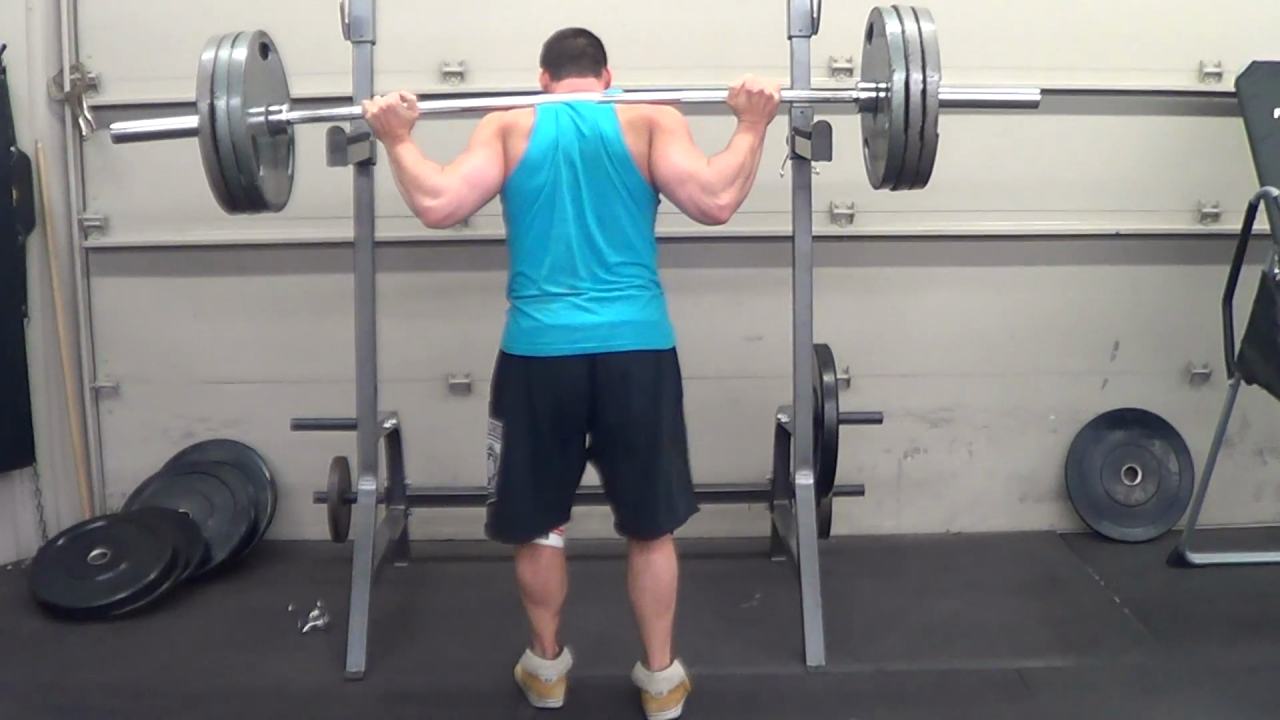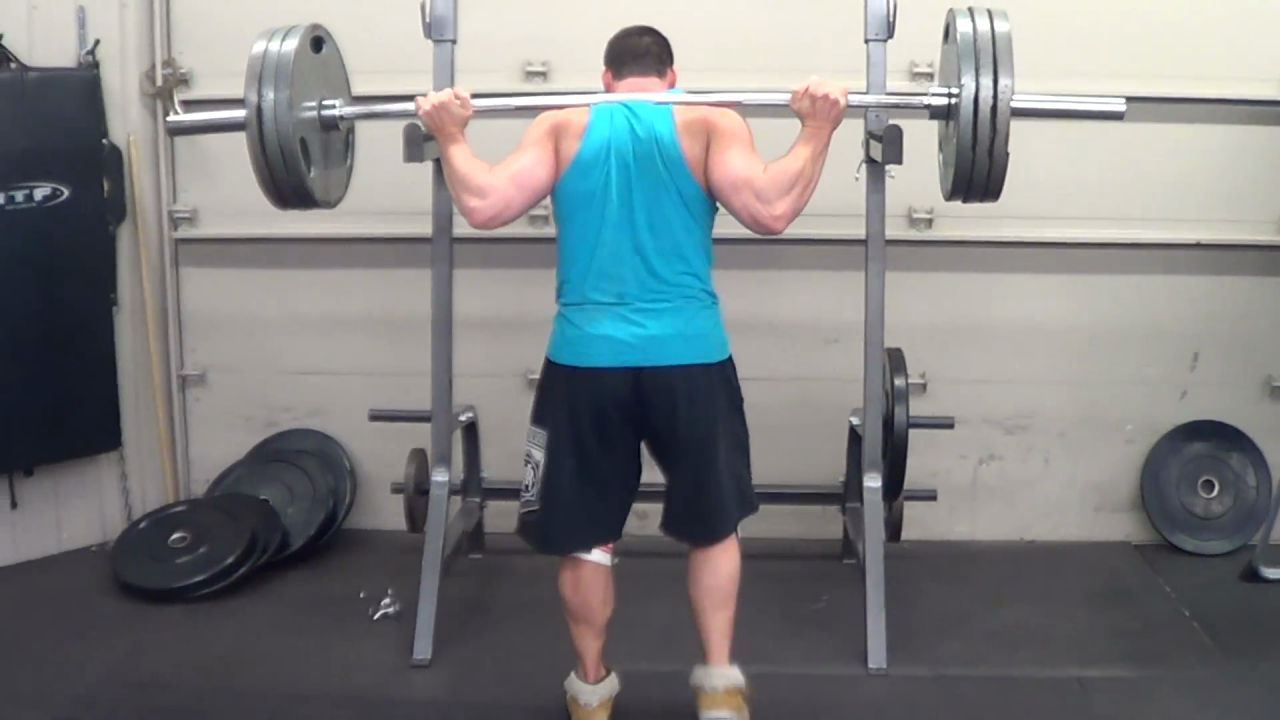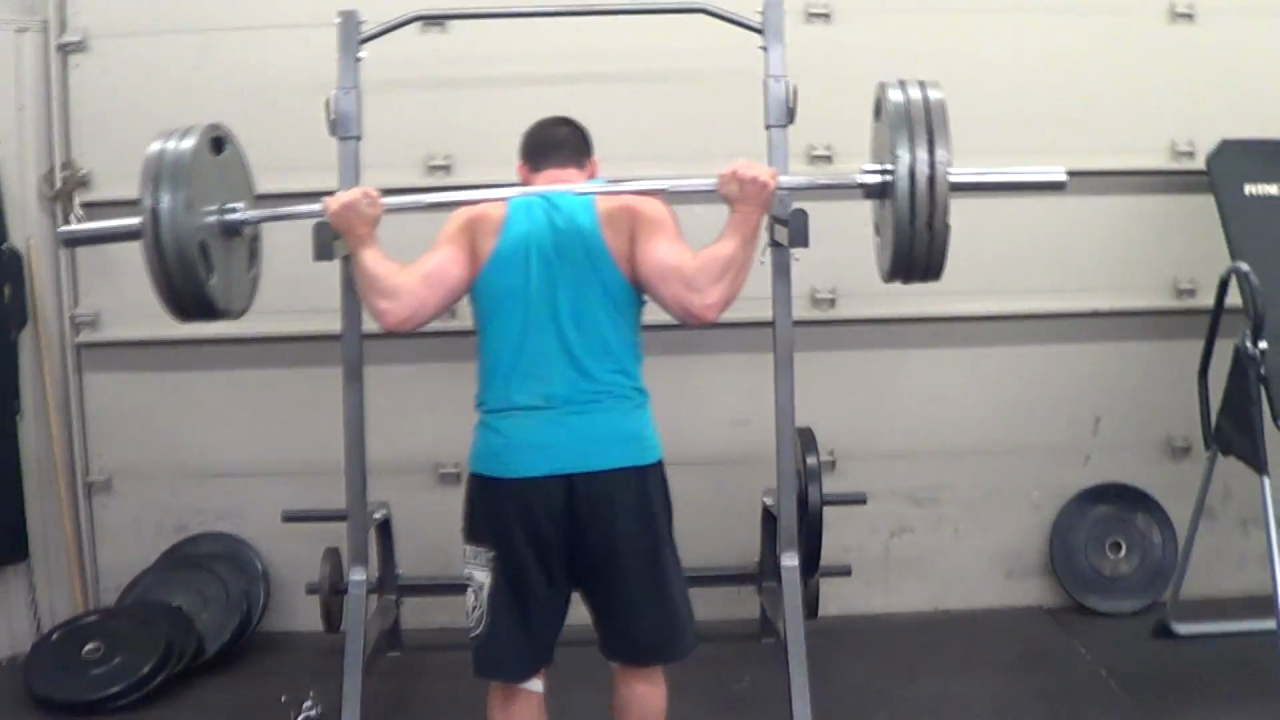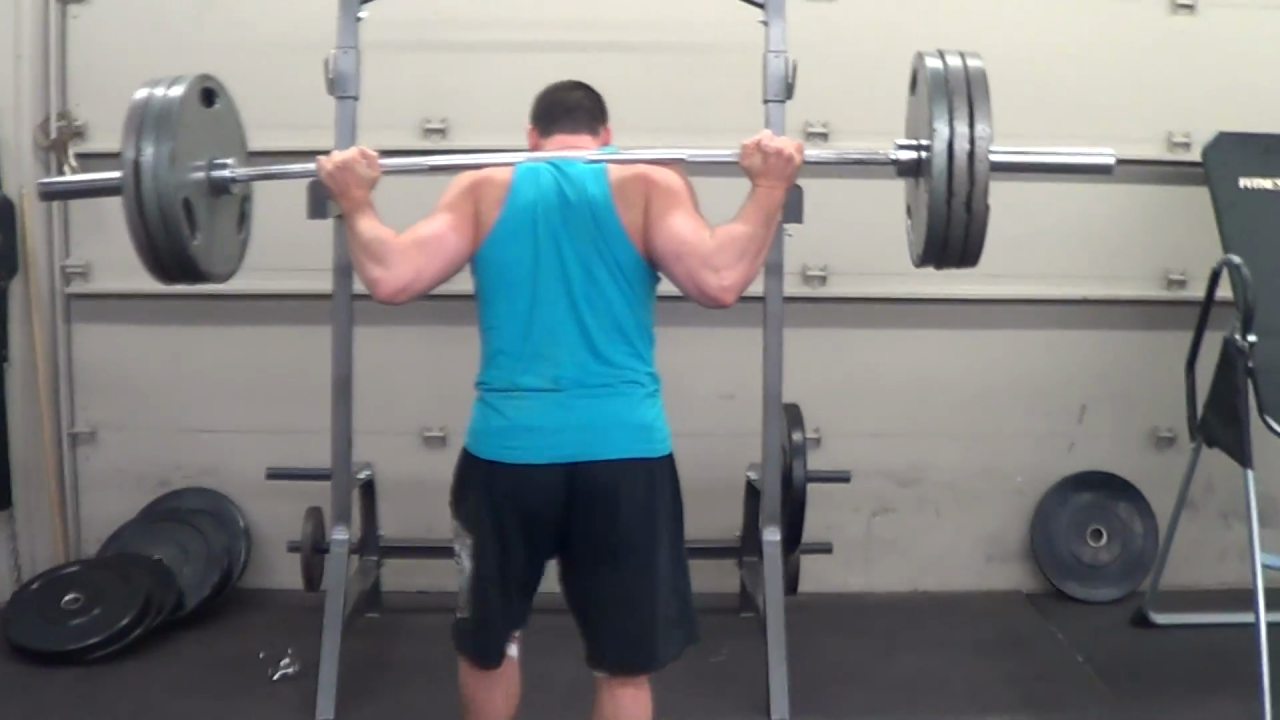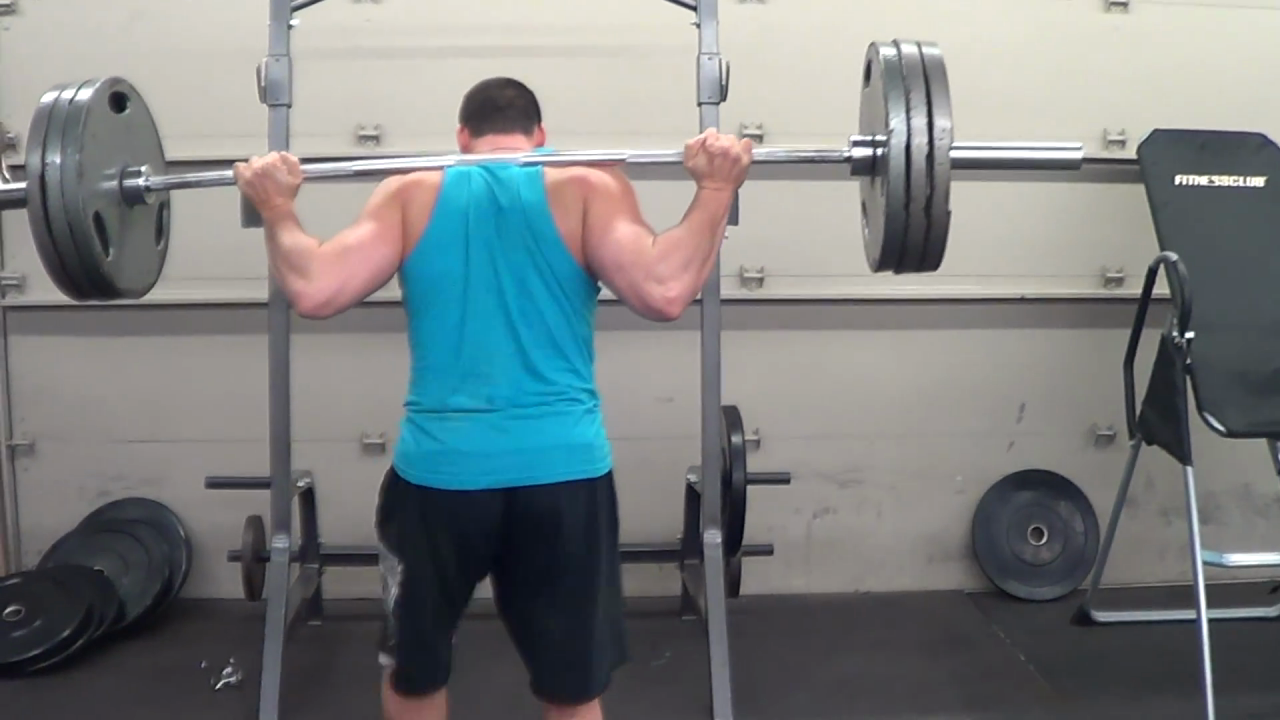
dt=1s
person 1, frame 1
left shoulder: (508, 125)
right shoulder: (651, 118)
left elbow: (437, 205)
right elbow: (716, 202)
left wrist: (395, 137)
right wrist: (752, 125)
left hip: (538, 351)
right hip: (637, 348)
left knee: (538, 525)
right knee: (651, 526)
person 1, frame 2
left shoulder: (562, 126)
right shoulder: (710, 122)
left elbow: (484, 206)
right elbow: (769, 211)
left wrist: (450, 136)
right wrist: (817, 129)
left hip: (585, 359)
right hip: (689, 357)
left knee: (583, 536)
right knee: (714, 525)
person 1, frame 3
left shoulder: (477, 223)
right shoulder: (634, 213)
left elbow: (398, 309)
right elbow: (701, 300)
left wrist: (360, 237)
right wrist: (746, 215)
left hip: (511, 468)
right hip: (619, 462)
left knee: (516, 668)
right knee: (639, 655)
person 1, frame 4
left shoulder: (482, 189)
right shoulder: (648, 184)
left elbow: (392, 279)
right elbow: (719, 281)
left wrist: (355, 199)
right wrist: (769, 186)
left hip: (507, 448)
right hip: (625, 449)
left knee: (487, 641)
right knee: (624, 662)
person 1, frame 5
left shoulder: (410, 195)
right shoulder: (588, 189)
left elbow: (314, 292)
right elbow: (664, 292)
left wrist: (275, 207)
right wrist: (716, 188)
left hip: (438, 471)
right hip: (563, 470)
